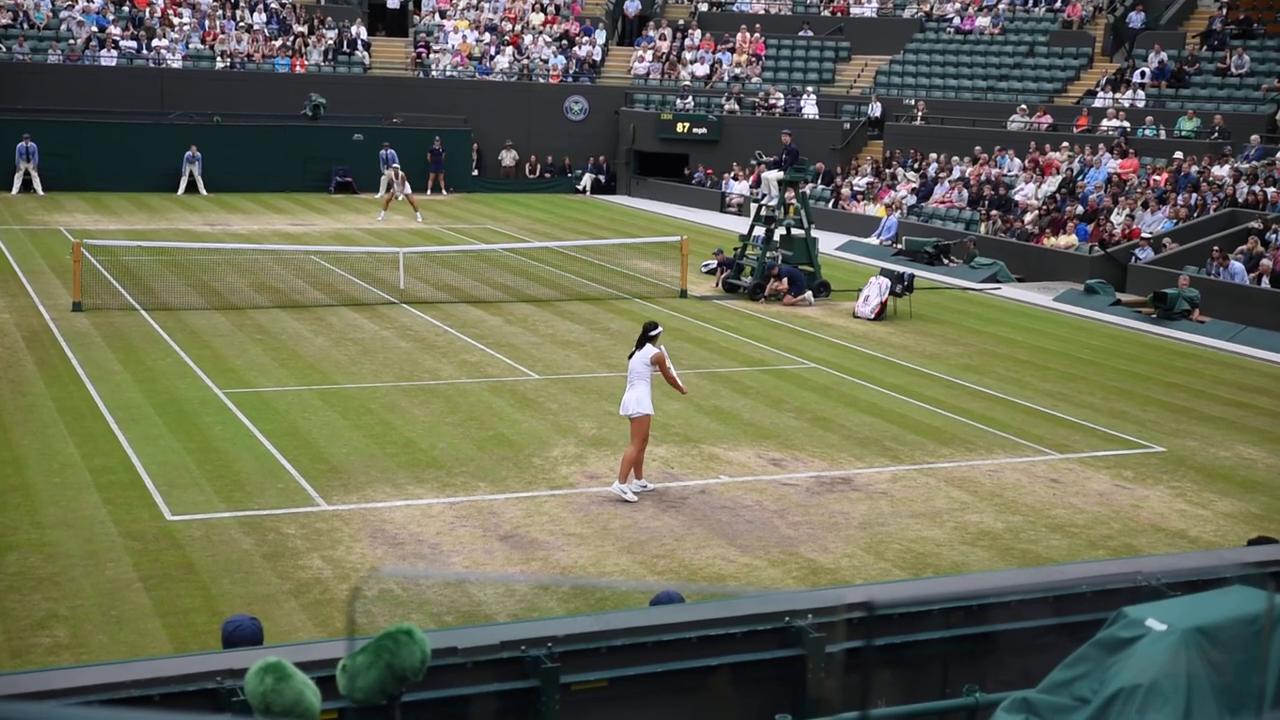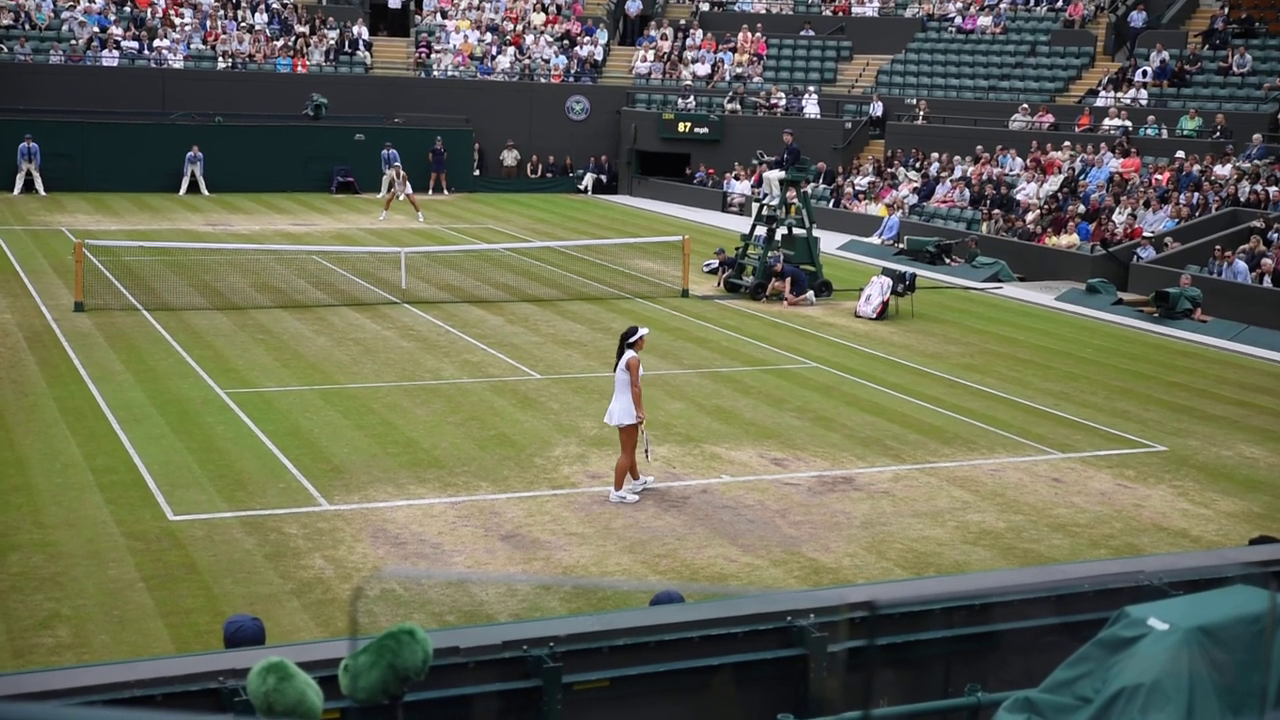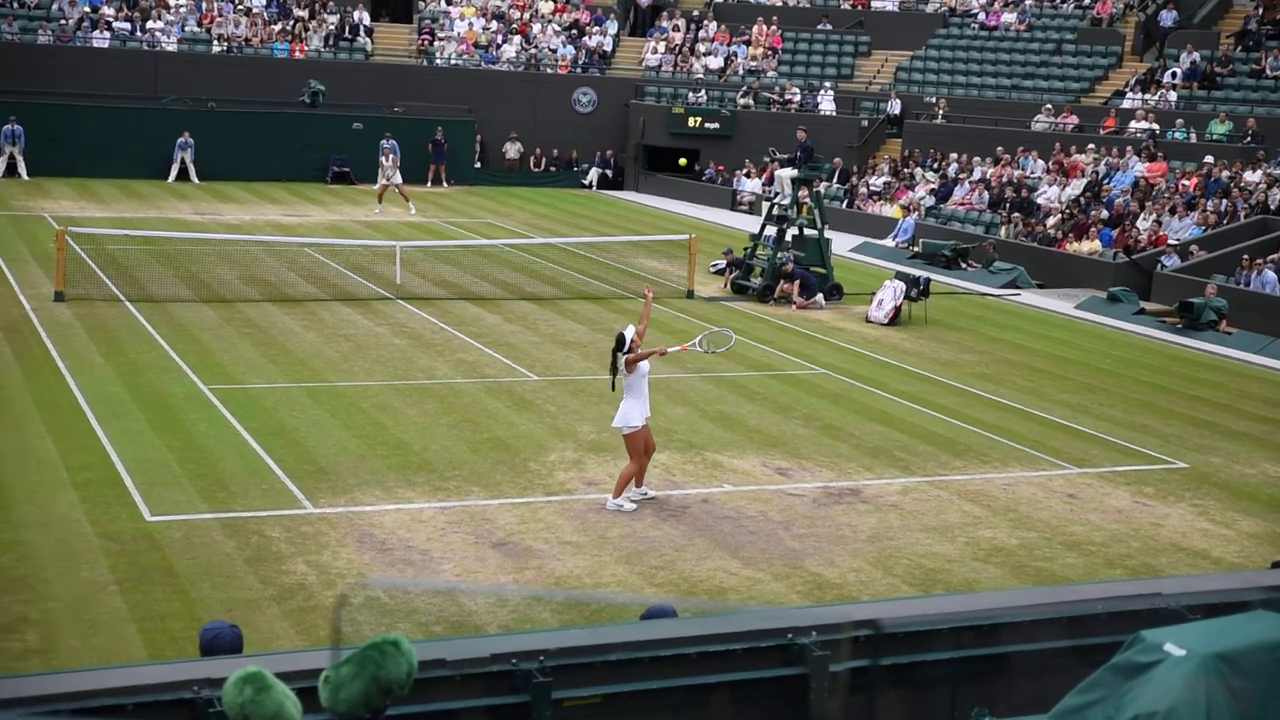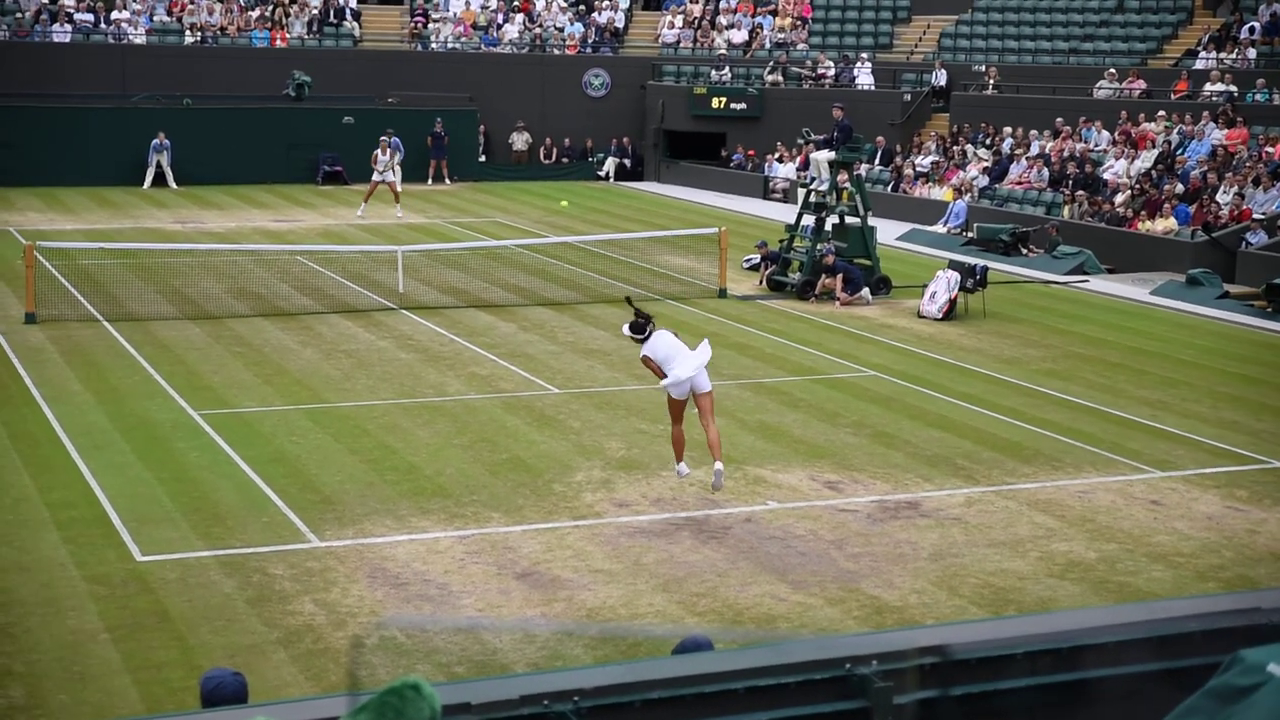
dt=0.7s
person 1, frame 1
left shoulder: (638, 350)
right shoulder: (656, 353)
right elbow: (669, 378)
left wrist: (661, 367)
right wrist: (681, 389)
left hip: (630, 399)
right hip: (639, 401)
left knee: (642, 442)
right knee: (636, 445)
left ankle: (638, 481)
right ankle: (620, 484)
person 1, frame 2
left shoulder: (627, 356)
right shoulder: (633, 359)
right elbow: (635, 387)
left wrist: (637, 411)
right wrist: (639, 411)
left hip: (621, 409)
right hip: (625, 411)
left knee: (630, 449)
right knee: (627, 452)
left ankle: (637, 481)
right ankle: (617, 492)
person 1, frame 3
left shoulder: (635, 356)
right shoulder: (629, 361)
left elbow: (643, 323)
right elbow: (641, 355)
left wrist: (648, 299)
right wrist: (655, 351)
left hip: (638, 414)
right hip: (630, 416)
left knee: (649, 450)
right knee: (637, 461)
left ankle: (638, 490)
right ankle: (615, 500)
person 1, frame 4
left shoulder: (645, 355)
right shoulder: (663, 334)
left elbow: (663, 377)
left hip: (677, 381)
right hip: (697, 372)
left knee: (677, 424)
right knee: (709, 423)
left ankle: (680, 465)
right ankle: (718, 464)
